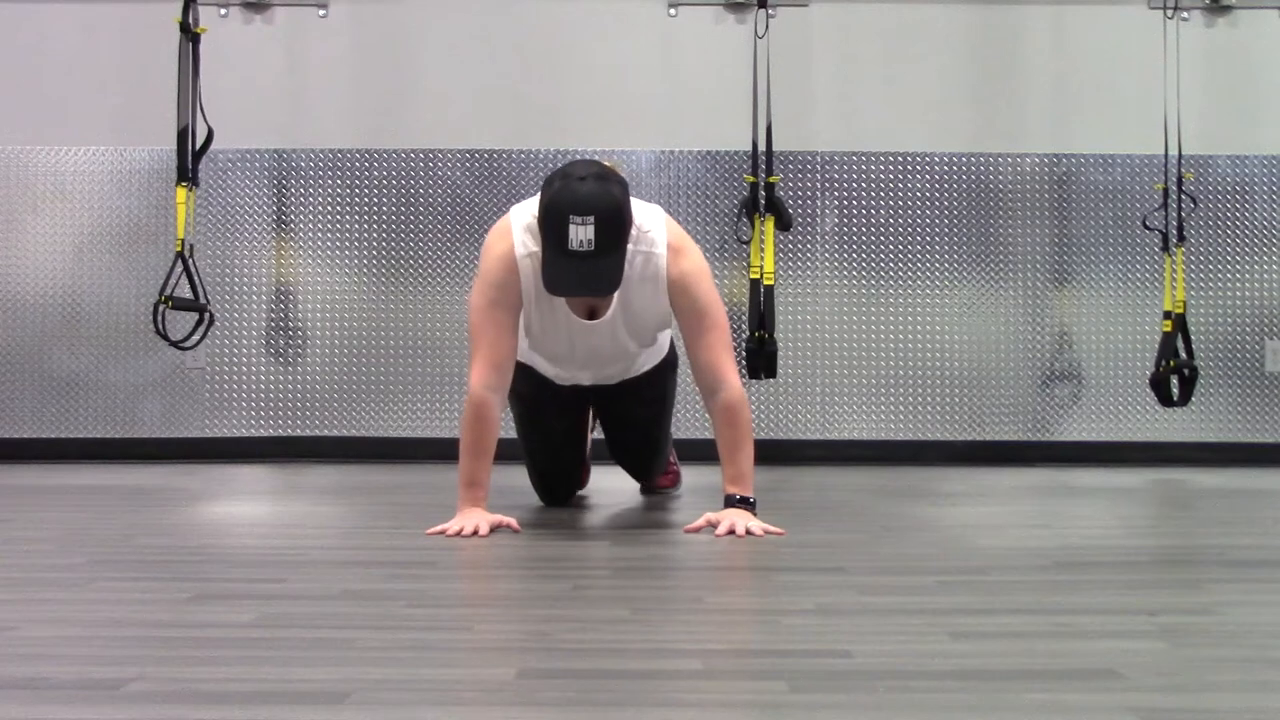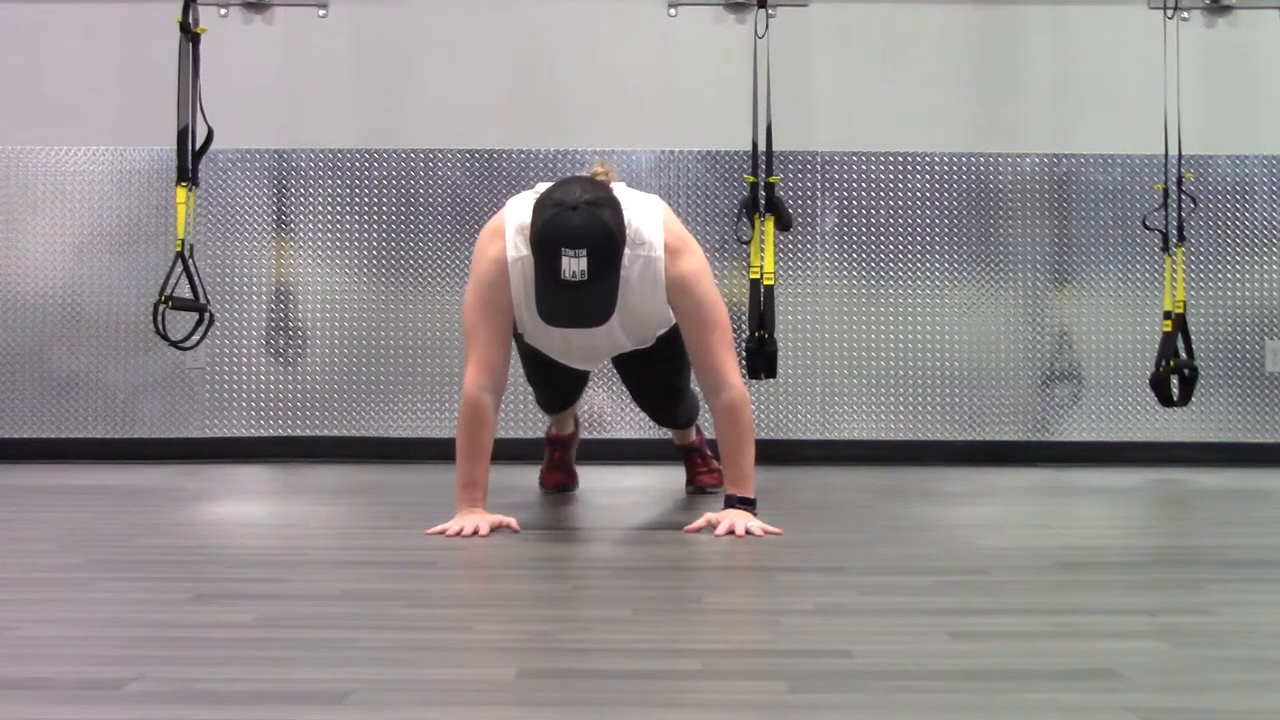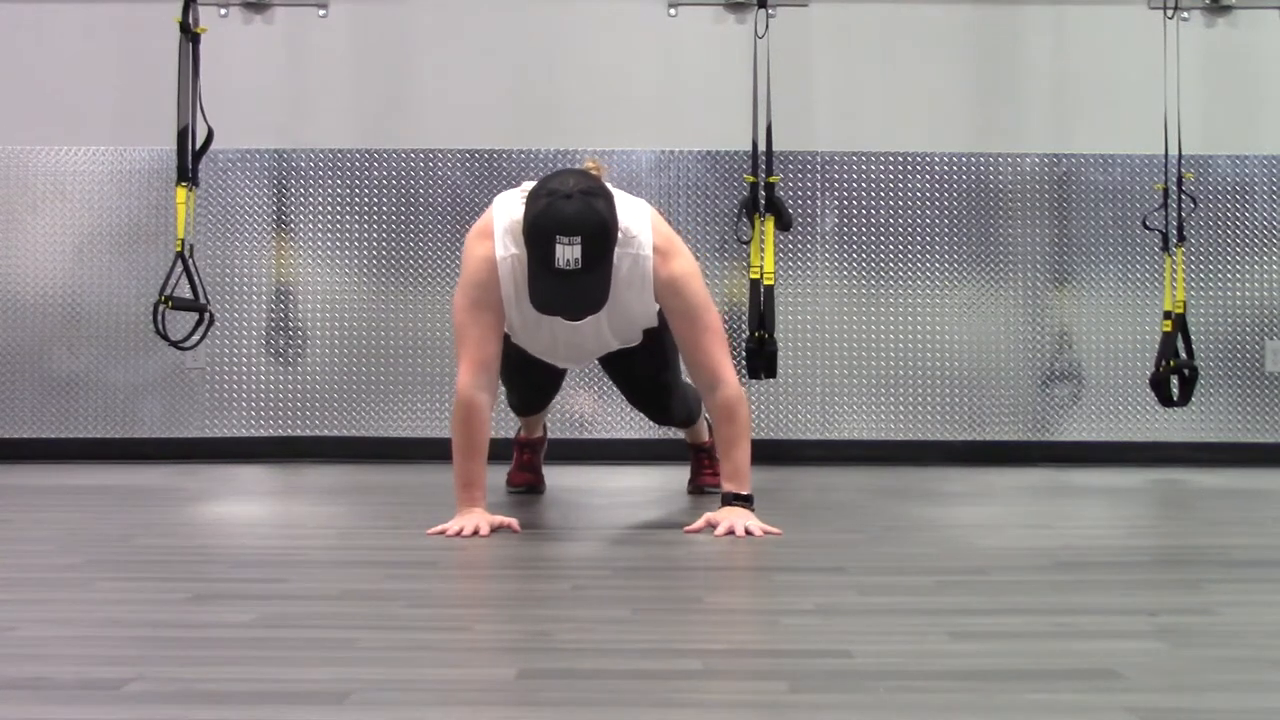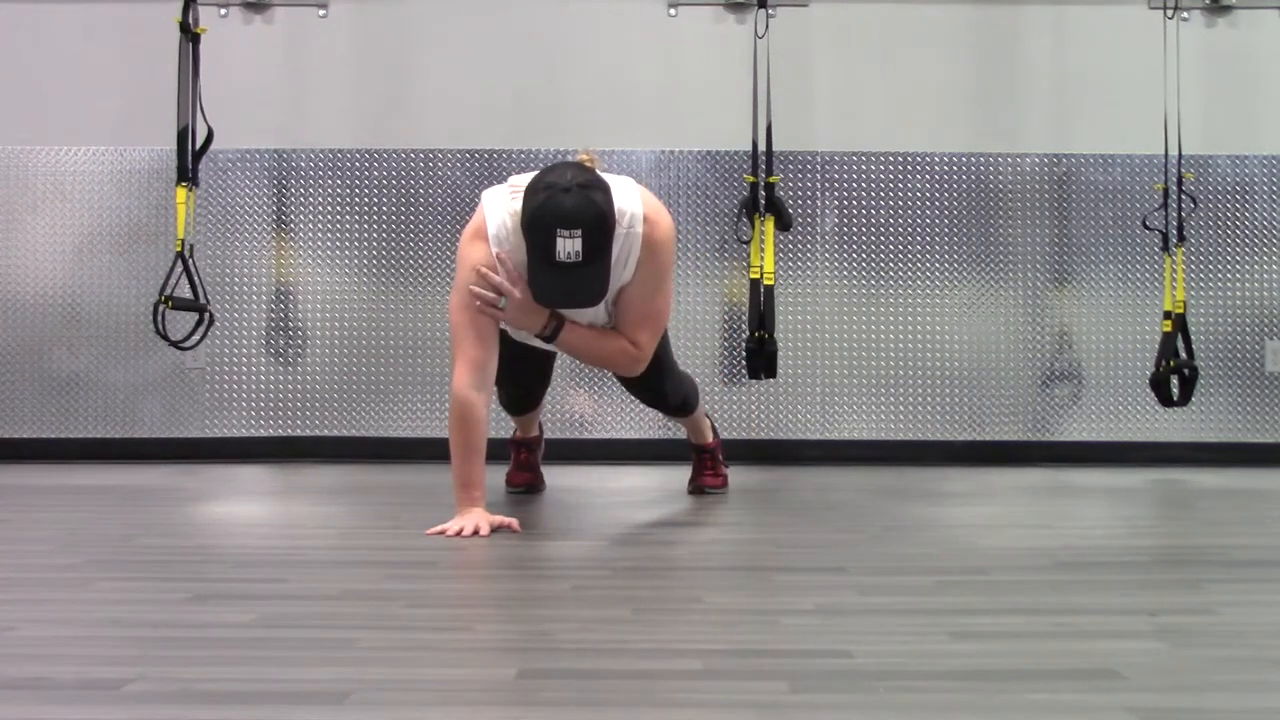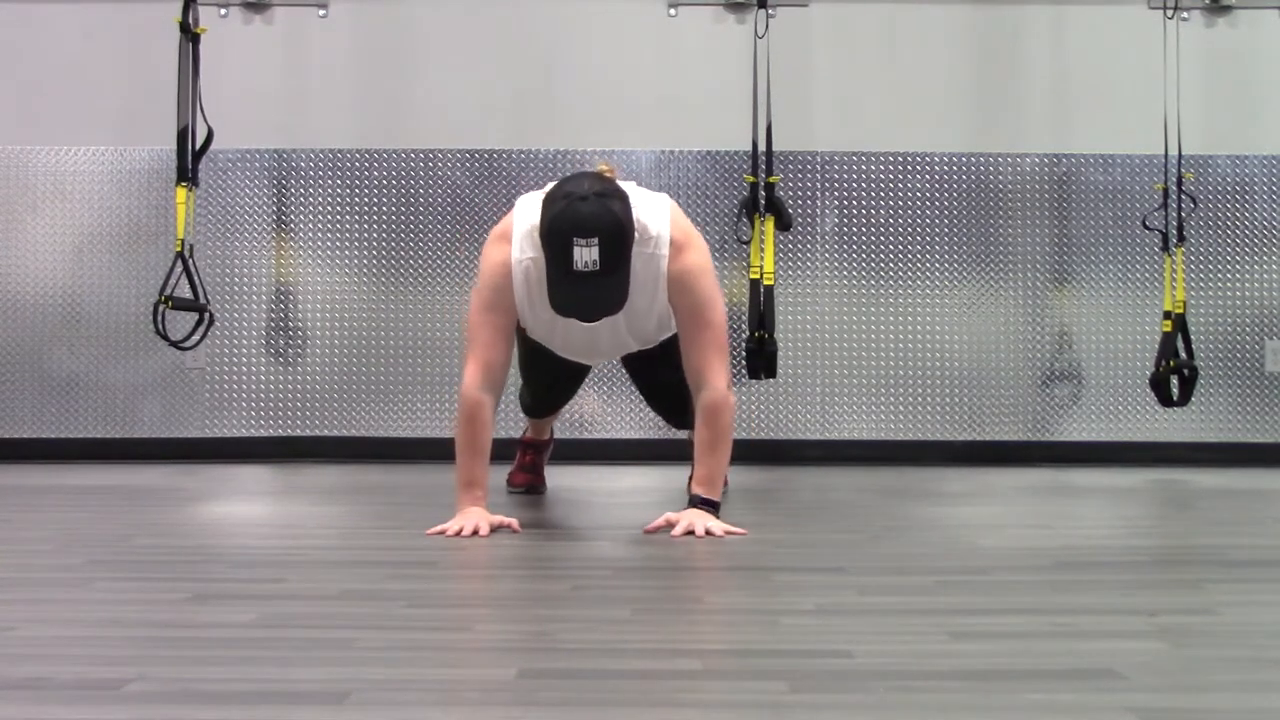
dt=1s
person 1, frame 1
left shoulder: (671, 251)
right shoulder: (509, 244)
left elbow: (723, 385)
right elbow: (486, 385)
left wrist: (739, 502)
right wrist: (472, 505)
left hip: (639, 364)
right hip: (543, 368)
left knee: (646, 467)
right knee: (556, 492)
left ankle: (659, 452)
right ankle: (576, 443)
person 1, frame 2
left shoulder: (669, 247)
right shoulder: (501, 244)
left elbow: (725, 383)
right elbow: (480, 384)
left wrist: (740, 503)
right wrist: (471, 506)
left ankle: (691, 442)
right ankle: (562, 432)
person 1, frame 3
left shoulder: (657, 249)
right shoulder: (490, 243)
left elbow: (721, 382)
right elbow: (474, 384)
left wrist: (736, 500)
right wrist: (470, 506)
left knee: (661, 399)
right knee: (526, 393)
left ankle: (702, 440)
right ankle: (530, 439)
person 1, frame 4
left shoulder: (649, 225)
right shoulder: (486, 236)
left elbow: (633, 354)
right elbow: (470, 380)
left wrist: (544, 323)
right wrist: (470, 505)
left knee: (657, 382)
right knee: (516, 386)
left ankle: (705, 439)
right ankle: (526, 440)
person 1, frame 5
left shoulder: (677, 245)
right shoulder: (509, 245)
left elbow: (713, 385)
right elbow: (480, 383)
left wrist: (704, 503)
right wrist: (471, 504)
left knee: (682, 407)
left ankle: (707, 449)
right ankle: (534, 442)
